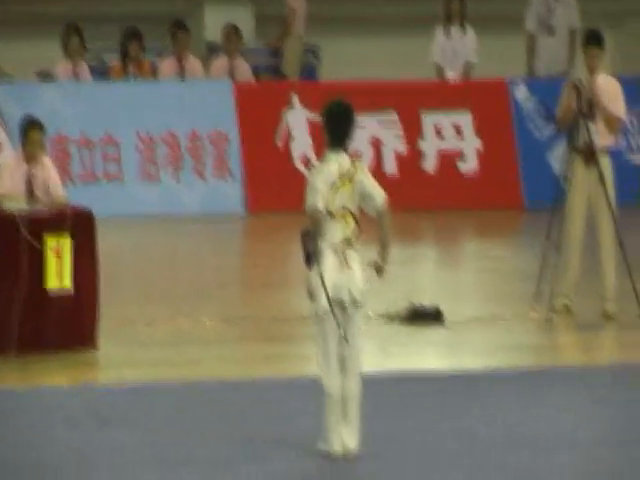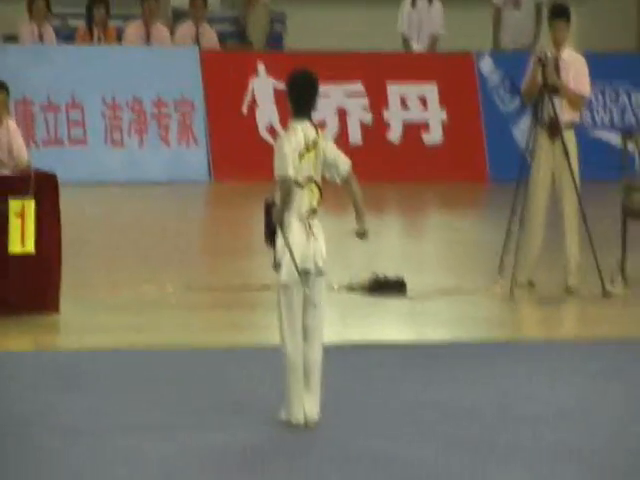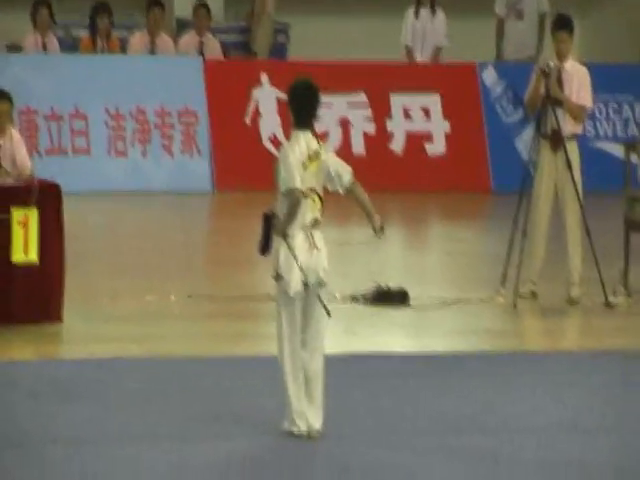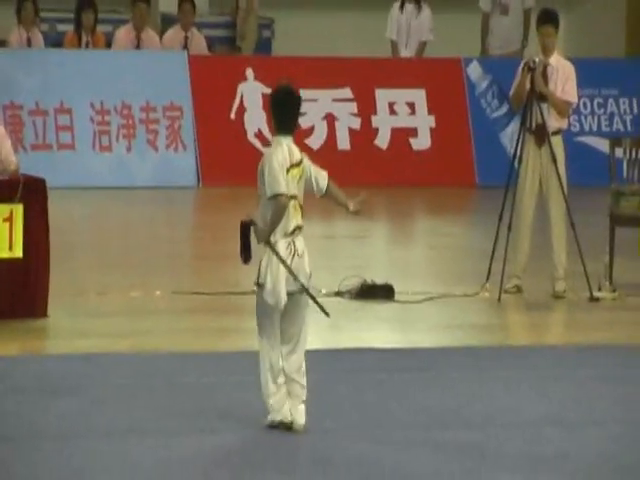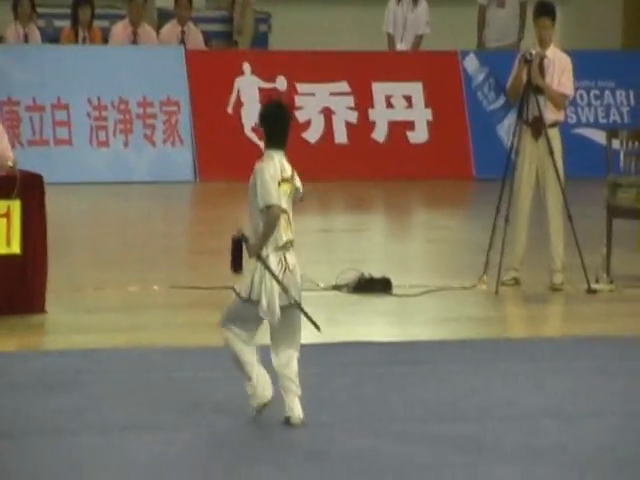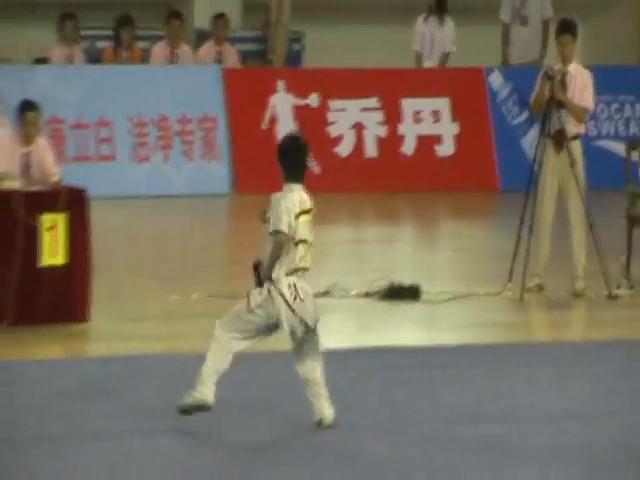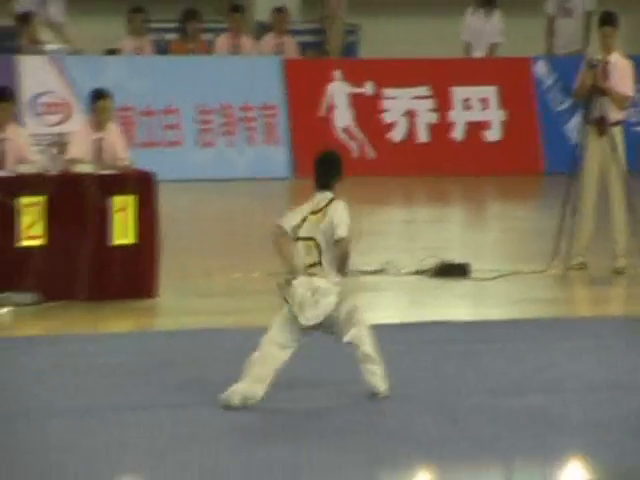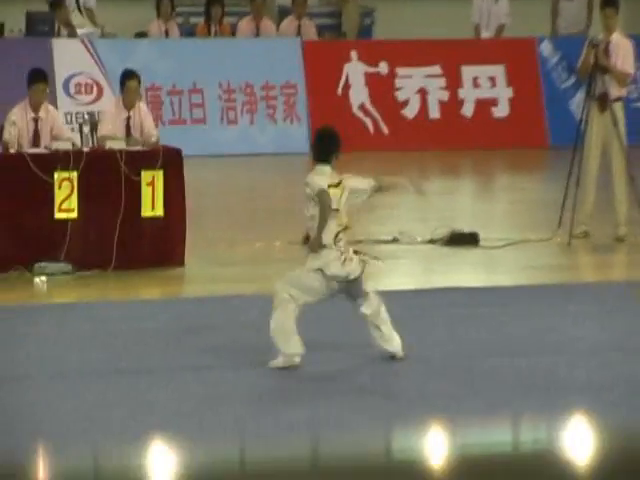
dt=0.2s
person 1, frame 1
left shoulder: (320, 171)
right shoulder: (358, 171)
left elbow: (316, 217)
right elbow: (382, 209)
left wrist: (313, 249)
right wrist: (383, 257)
left hip: (327, 268)
right hip: (352, 267)
left knee: (332, 361)
right knee: (350, 360)
left ankle: (336, 440)
right ankle: (350, 439)
person 1, frame 2
left shoulder: (287, 139)
right shoulder: (320, 140)
left elbow: (287, 183)
right elbow: (348, 176)
left wrist: (279, 216)
right wrist: (361, 220)
left hip: (292, 238)
right hip: (314, 236)
left knee: (293, 330)
right knee: (312, 329)
left ankle: (297, 409)
right ankle: (310, 407)
person 1, frame 3
left shoulder: (290, 149)
right shoulder: (321, 152)
left elbow: (295, 195)
right elbow: (351, 182)
left wrist: (281, 226)
right wrist: (373, 217)
left hip: (293, 249)
right hip: (316, 247)
left knee: (292, 342)
right knee: (313, 341)
left ankle: (300, 420)
right ankle: (313, 419)
person 1, frame 4
left shoulder: (273, 155)
right shoulder: (299, 157)
left elbow: (281, 200)
right elbow: (325, 184)
left wrist: (265, 231)
right wrist: (349, 205)
left hip: (276, 257)
right hip: (297, 254)
left knee: (271, 341)
right knee: (293, 343)
left ankle: (281, 410)
right ankle: (296, 412)
person 1, frame 5
left shoulder: (264, 168)
right shoulder: (286, 168)
left elbow: (275, 211)
left wrist: (258, 245)
left hip: (268, 269)
right hip: (288, 267)
left knee: (233, 326)
right knee: (286, 346)
left ankle: (260, 389)
right ankle: (293, 409)
person 1, frame 6
left shoulder: (281, 199)
right shoulder: (307, 200)
left elbow: (281, 238)
left wrist: (268, 270)
left hip: (278, 291)
right hip: (301, 291)
left knee: (226, 332)
right knee: (308, 354)
left ankle: (203, 392)
right ankle: (324, 412)
person 1, frame 7
left shoulder: (304, 209)
right shoulder: (340, 207)
left elbow: (279, 235)
right elbow: (341, 244)
left wrist: (294, 270)
right wrist: (340, 270)
left hip: (302, 291)
right hip: (328, 291)
left knee: (274, 345)
right knee: (359, 333)
right ankle: (379, 386)
person 1, frame 8
left shoulder: (313, 179)
right shoulder: (342, 179)
left elbow: (325, 198)
right elbow: (373, 185)
left wrist: (317, 237)
left hip: (325, 261)
right hip: (346, 258)
right knee: (368, 302)
person 2, frame 1
left shoulder: (611, 87)
right shoulder: (574, 85)
left elbow: (616, 126)
right elbow: (563, 123)
left wrist: (598, 101)
right wrist: (570, 98)
left hip: (602, 160)
right hip: (579, 160)
left knee: (607, 227)
right knee: (573, 225)
left ankle: (610, 296)
right ankle: (566, 294)
person 2, frame 2
left shoulder: (576, 62)
right shoulder: (540, 60)
left elbow: (579, 103)
right elbow: (528, 97)
left wrist: (559, 82)
right wrist: (536, 74)
left hip: (565, 134)
right hip: (544, 134)
left knee: (569, 200)
right knee: (536, 199)
left ankle: (572, 271)
right ankle: (528, 268)
person 2, frame 3
left shoulder: (580, 73)
right shoulder: (542, 71)
left elbow: (581, 115)
right elbow: (530, 109)
left wrist: (560, 94)
right wrist: (538, 85)
left hip: (568, 146)
right hip: (545, 145)
left knee: (572, 213)
right knee: (539, 211)
left ankle: (574, 283)
right ankle: (532, 280)
person 2, frame 4
left shoulder: (566, 68)
right shoulder: (528, 65)
left elbow: (565, 109)
right elbow: (515, 104)
left wrist: (545, 89)
right wrist: (524, 79)
left hip: (553, 141)
right hip: (530, 140)
left knee: (557, 209)
right knee: (524, 206)
left ankle: (560, 277)
right ankle: (517, 274)
person 2, frame 5
left shoulder: (563, 60)
right shoulder: (524, 57)
left elbow: (562, 102)
right elbow: (512, 96)
left wrist: (541, 81)
right wrist: (520, 72)
left hip: (550, 133)
right hip: (527, 132)
left knee: (554, 201)
right knee: (521, 198)
left ankle: (557, 269)
right ankle: (514, 266)
person 2, frame 6
left shoulder: (583, 76)
right shoulder: (547, 73)
left elbow: (583, 115)
right elbow: (535, 111)
left wrist: (562, 96)
right wrist: (543, 88)
left hip: (572, 145)
right hip: (550, 145)
left knee: (576, 210)
right knee: (544, 208)
left ankle: (579, 276)
right ankle: (538, 273)
person 2, frame 7
left shoulder: (624, 65)
right shoulder: (590, 63)
left elbow: (624, 102)
right elbow: (578, 97)
left wrist: (605, 84)
right wrist: (586, 77)
left hip: (613, 131)
right hip: (593, 130)
left knee: (617, 191)
right knee: (587, 189)
left ankle: (620, 254)
right ankle: (580, 252)
person 2, frame 8
left shoulder: (625, 45)
right shoulder: (593, 43)
left elbow: (625, 80)
right elbow: (582, 75)
left wrist: (607, 63)
right wrist: (589, 55)
left hip: (615, 107)
right hip: (595, 107)
left knee: (619, 164)
right knee: (590, 163)
left ankle: (622, 223)
right ankle: (584, 221)
